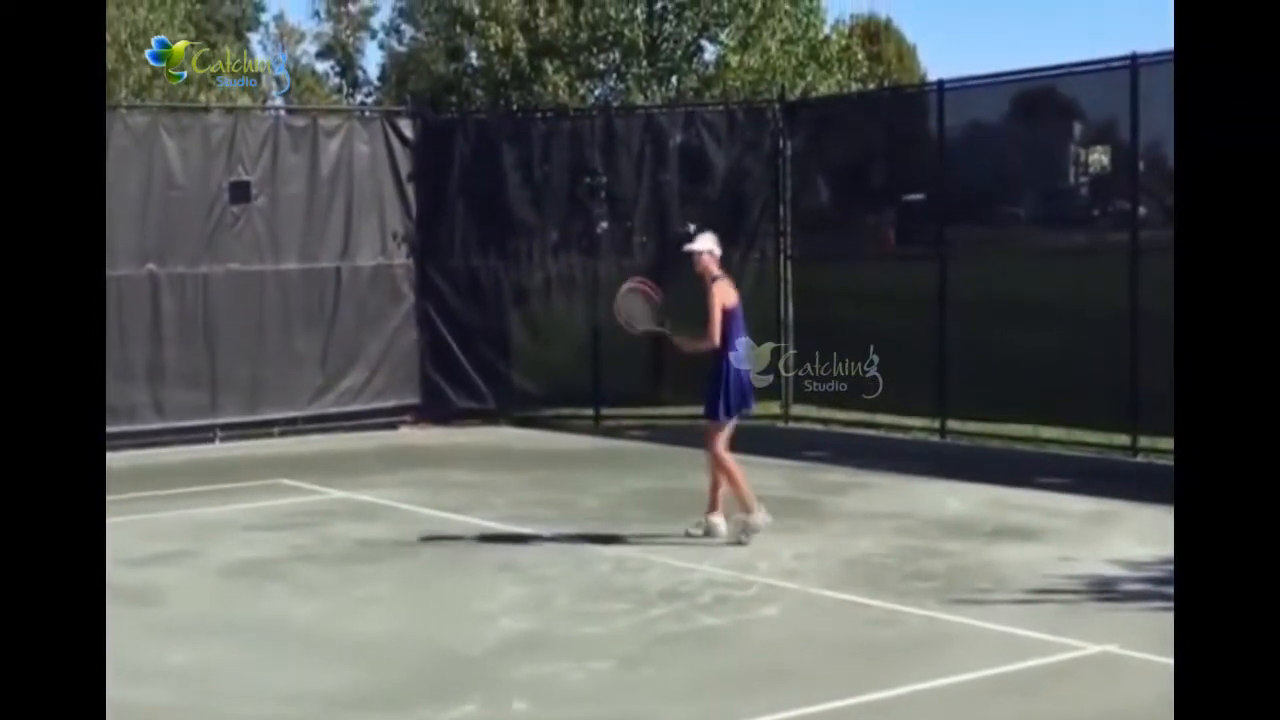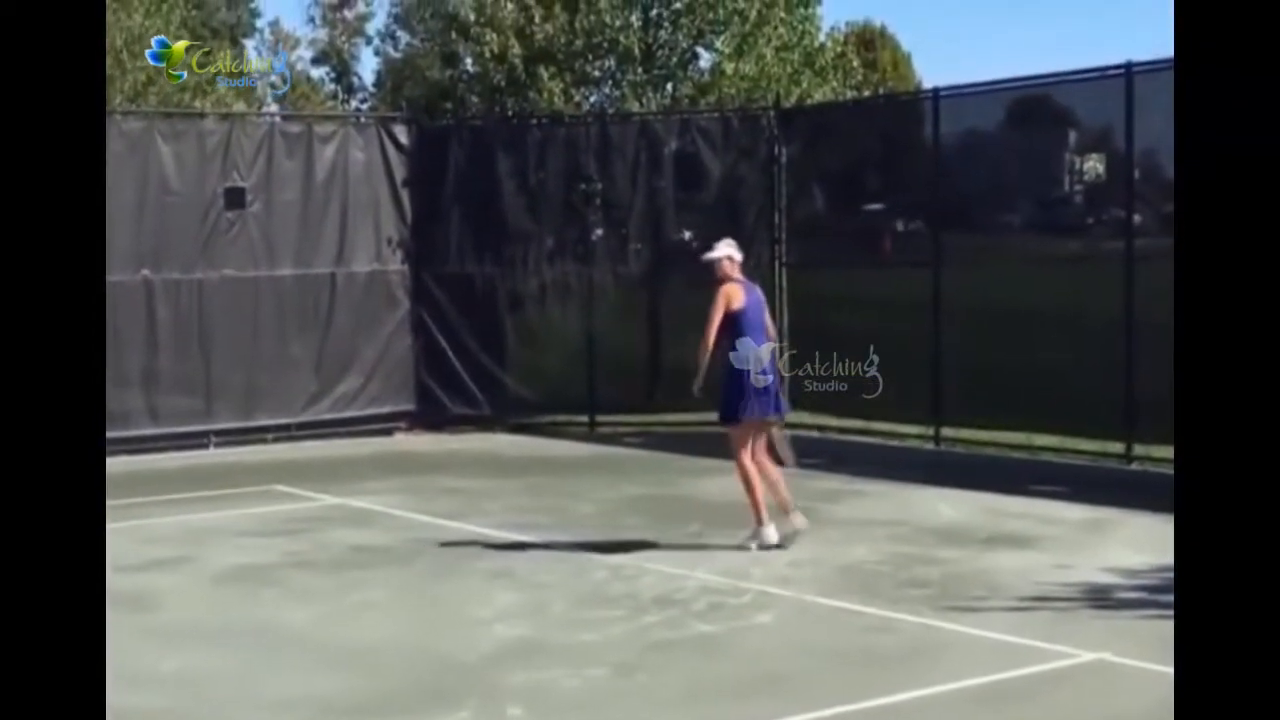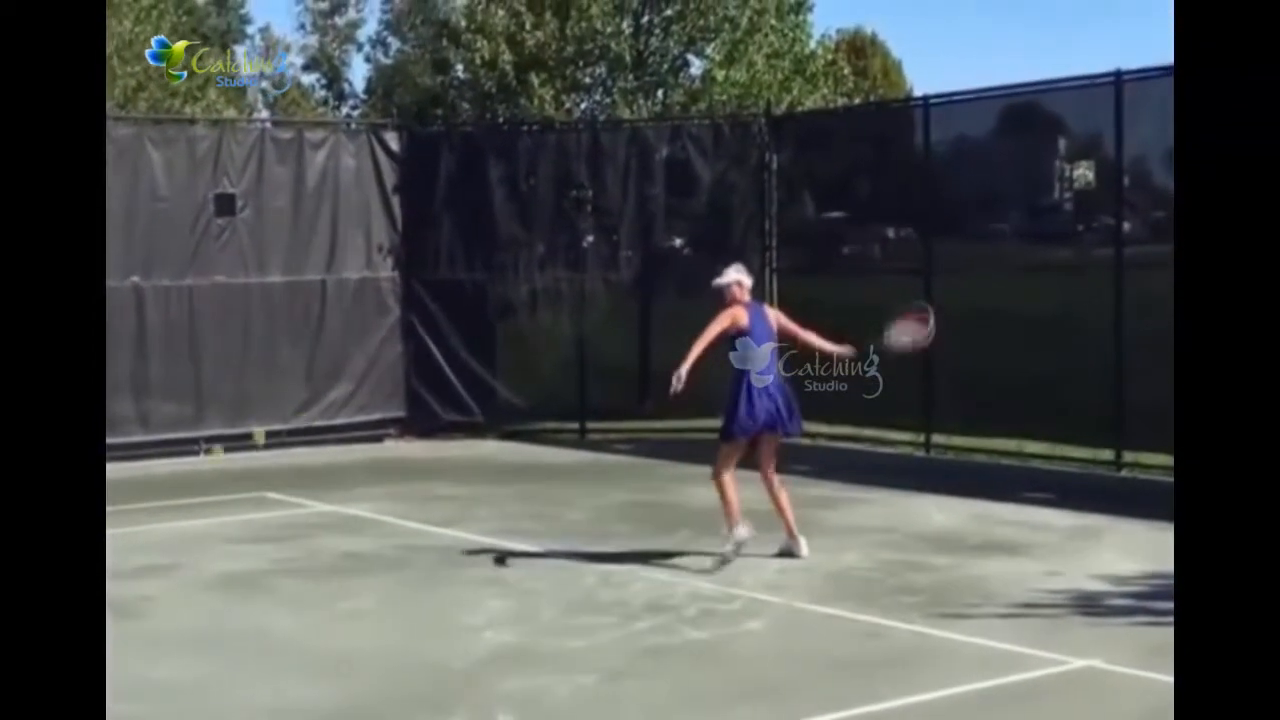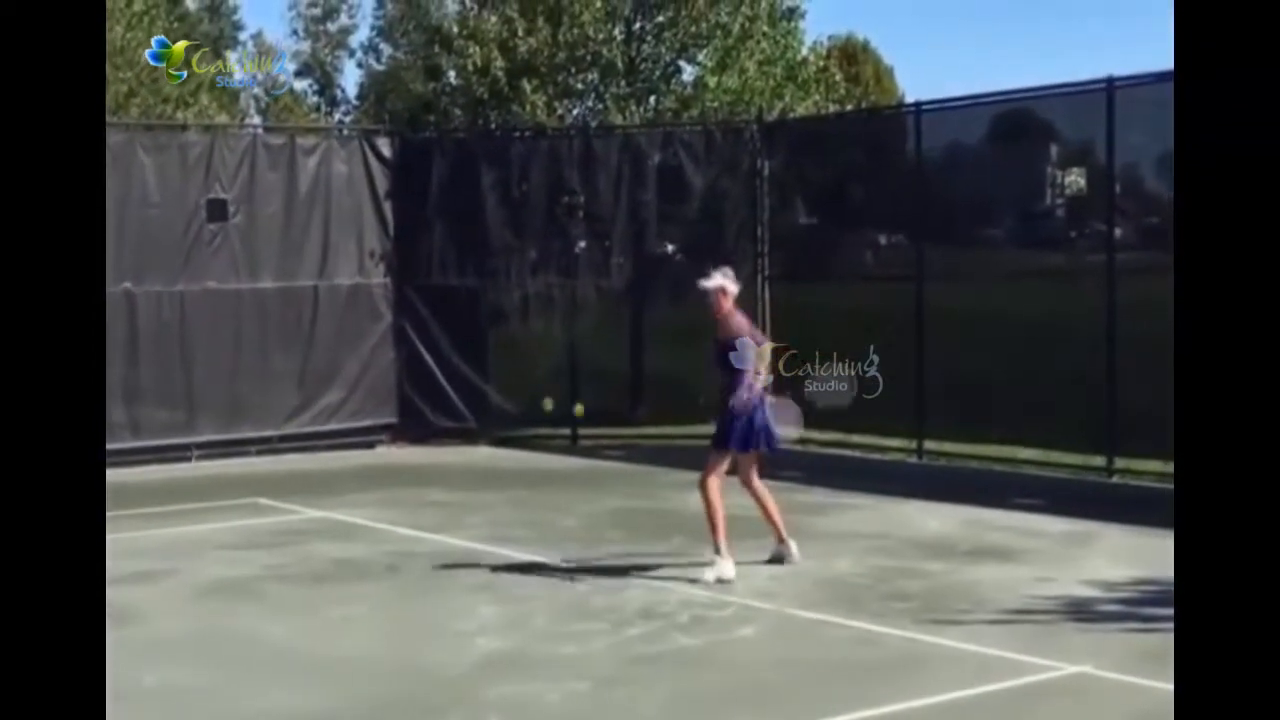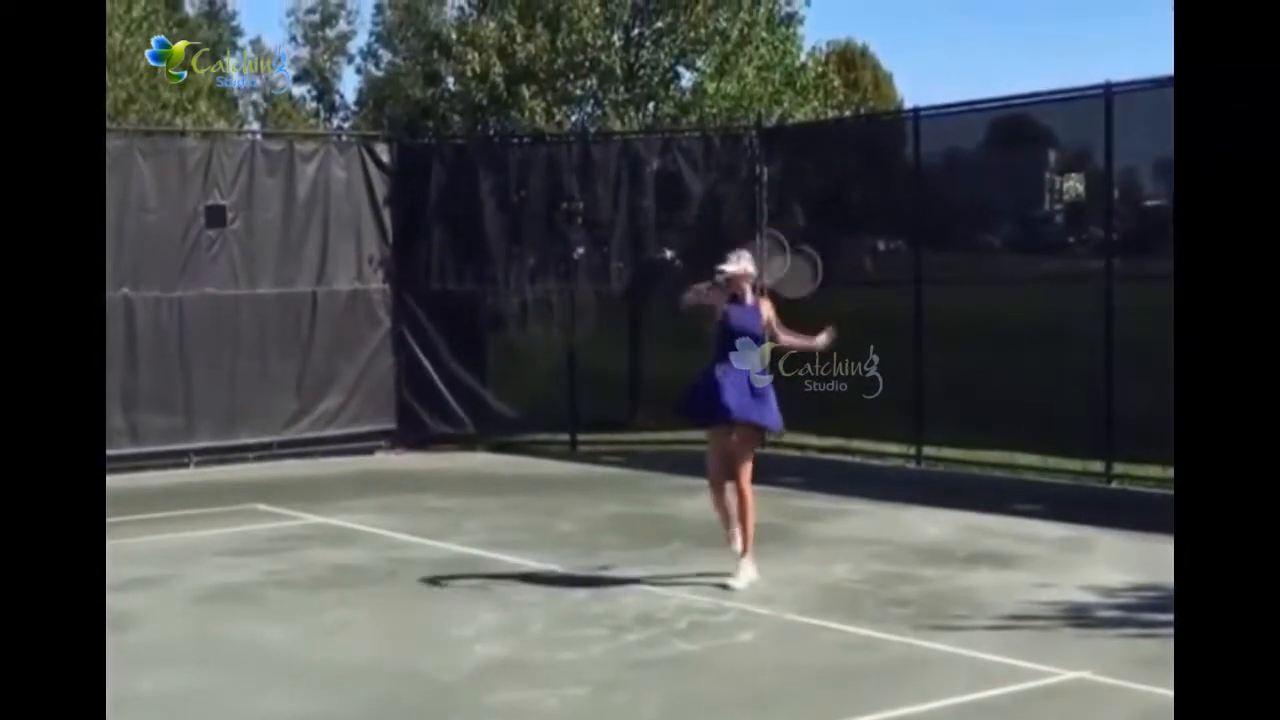
dt=0.3s
person 1, frame 1
left shoulder: (718, 288)
right shoulder: (718, 285)
left elbow: (715, 340)
left wrist: (690, 345)
right wrist: (693, 342)
left hip: (731, 367)
right hip: (728, 367)
left knee: (717, 448)
right knee: (716, 446)
left ankle: (753, 511)
right ankle: (714, 517)
person 1, frame 2
left shoulder: (726, 291)
right shoulder: (755, 291)
left elbow: (709, 338)
left wrist: (700, 376)
left hip: (744, 374)
right hip: (766, 373)
left knee: (742, 456)
right knee: (759, 455)
left ankle: (764, 527)
right ankle: (790, 513)
person 1, frame 3
left shoulder: (732, 313)
right shoulder: (769, 312)
left elbow: (705, 338)
right elbow: (803, 334)
left wrist: (684, 367)
right wrist: (836, 349)
left hip: (750, 392)
right hip: (774, 392)
left knee: (722, 472)
right knee: (767, 472)
left ankle: (737, 528)
right ankle: (794, 539)
person 1, frame 4
left shoulder: (734, 320)
right shoulder: (723, 323)
left elbow: (758, 347)
left wrist: (753, 383)
left hip: (744, 404)
right hip: (740, 404)
left knee: (708, 482)
right knee: (751, 480)
left ankle: (723, 560)
right ankle: (785, 543)
person 1, frame 5
left shoulder: (764, 306)
right shoulder: (721, 298)
left elbow: (778, 338)
right elbow: (688, 300)
left wrist: (814, 342)
right wrist: (711, 286)
left hip: (753, 389)
right hip: (721, 387)
left knee: (742, 478)
right knee: (716, 476)
left ankle: (747, 560)
right ankle: (731, 531)
